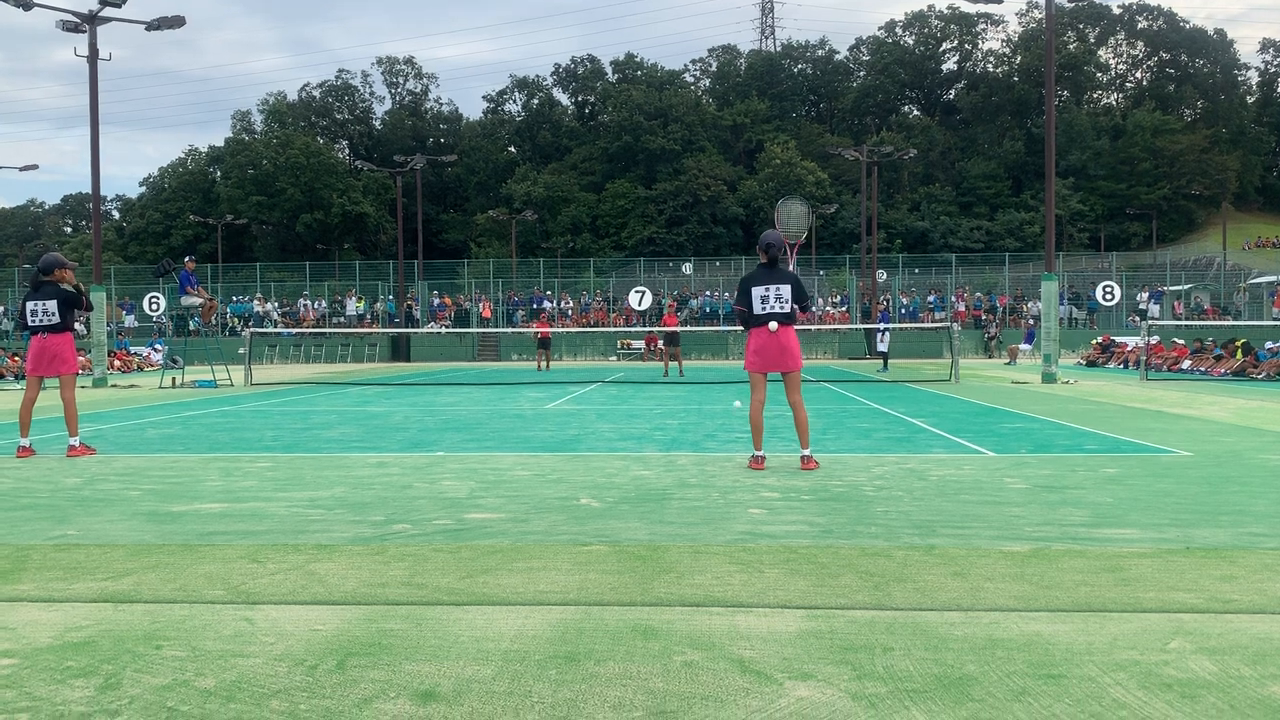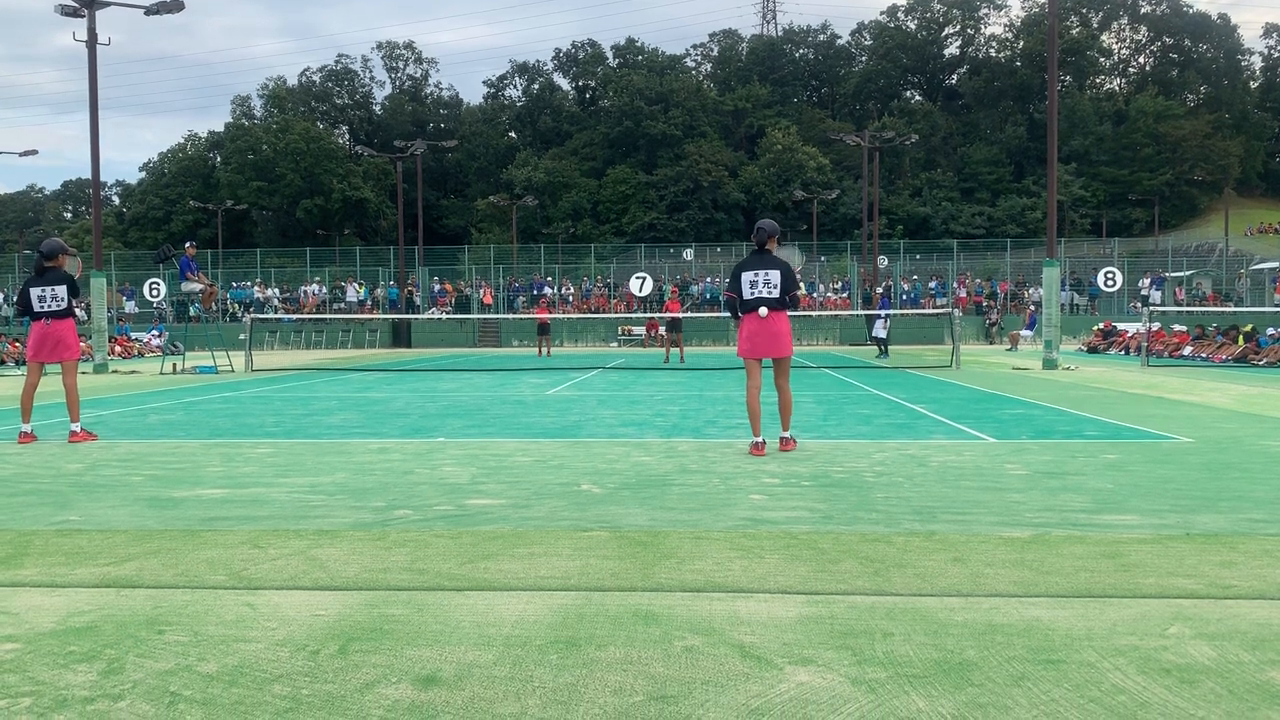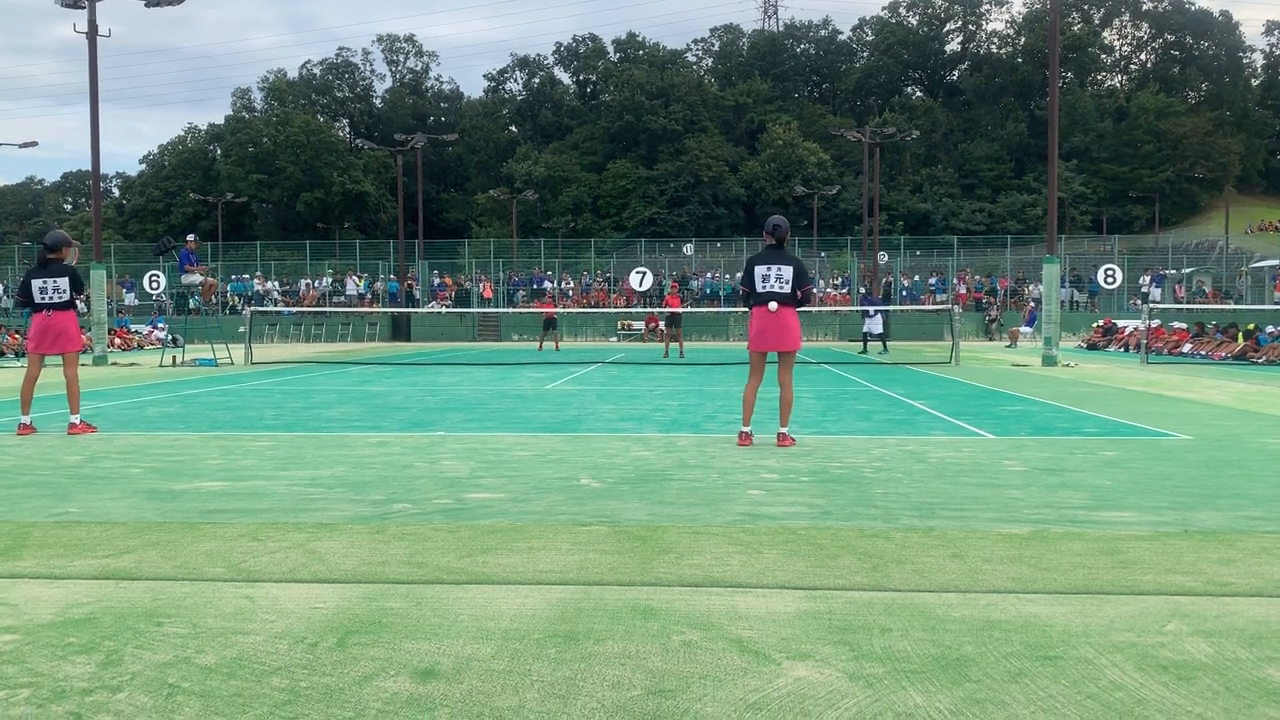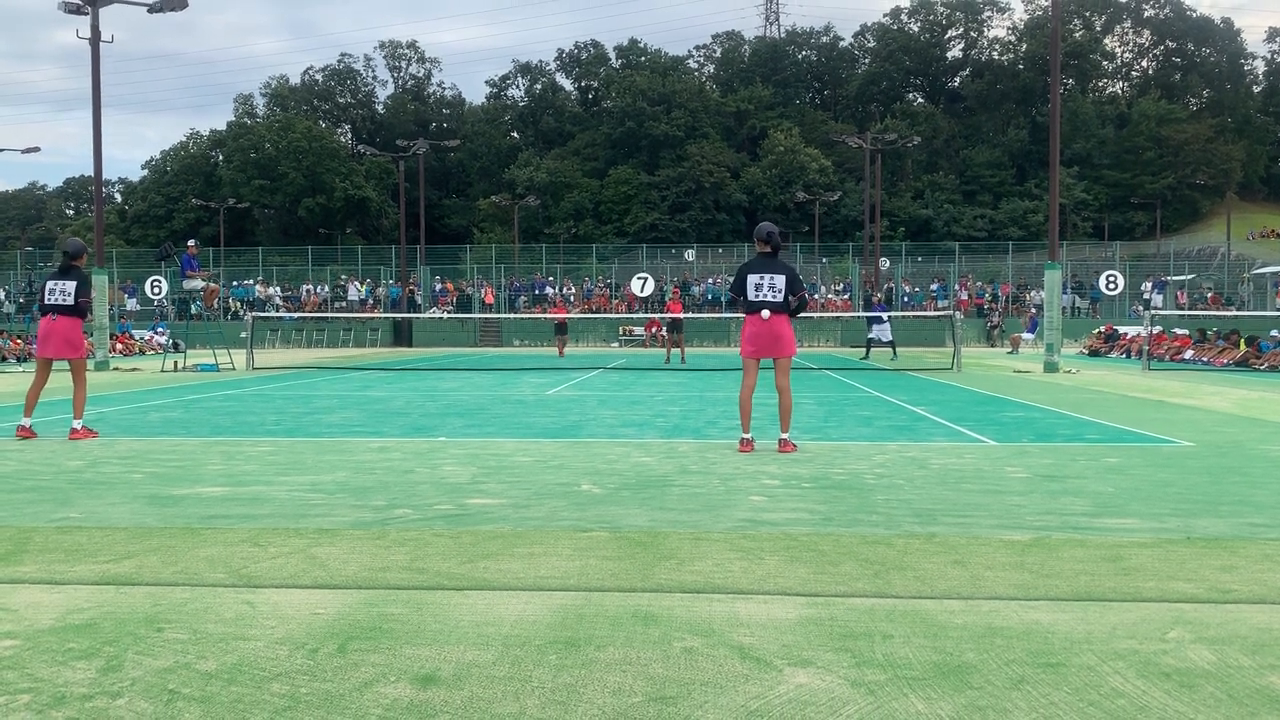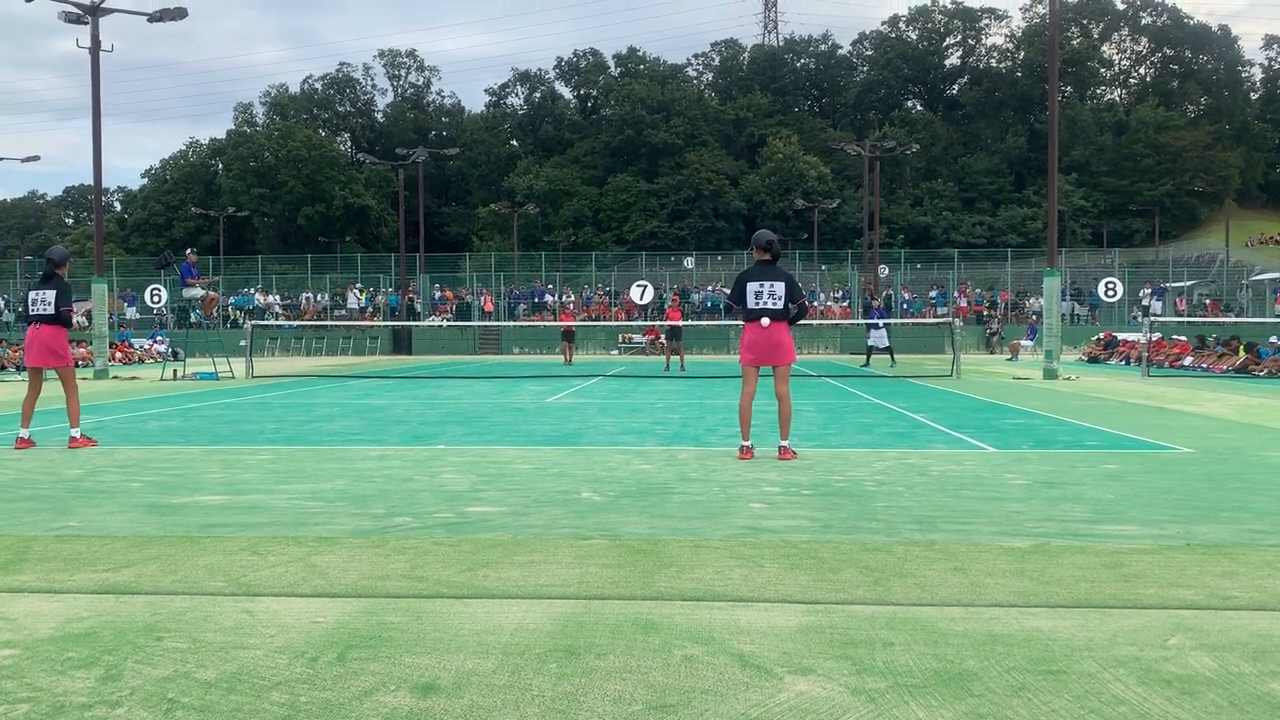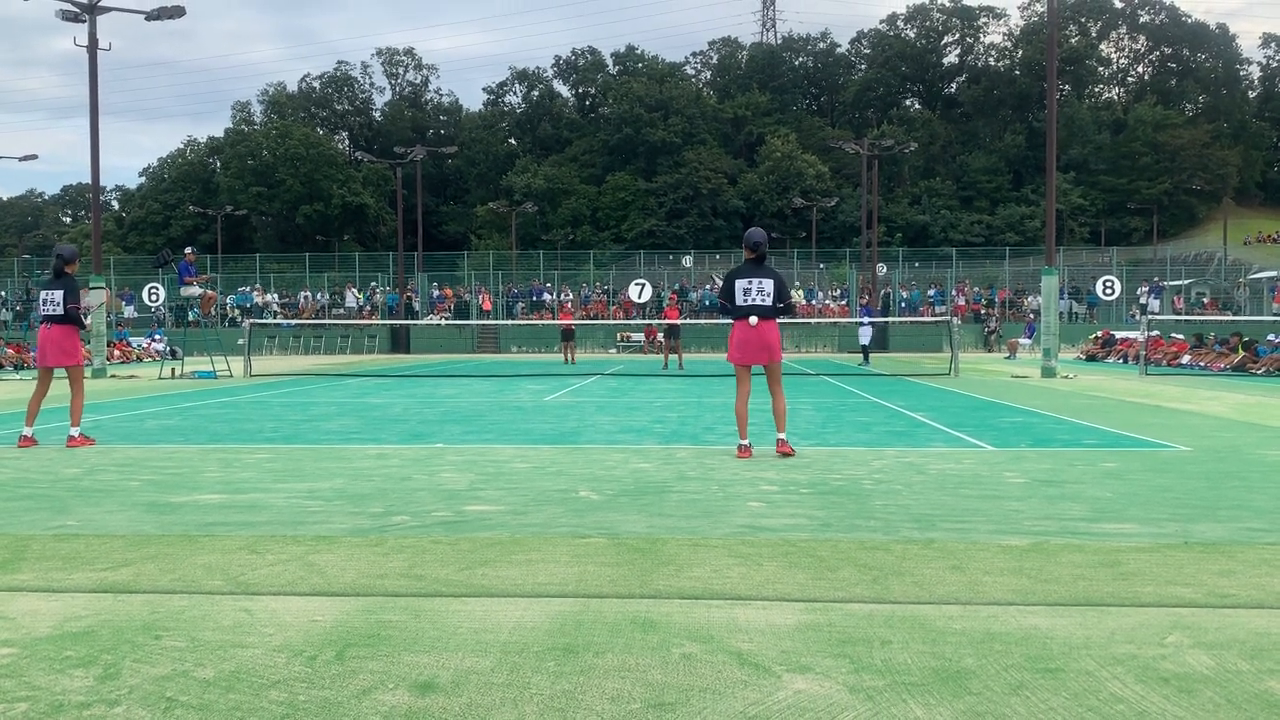
dt=0.7s
person 1, frame 1
left shoulder: (748, 280)
right shoulder: (790, 278)
left elbow: (742, 317)
right elbow: (805, 307)
left hip: (759, 340)
right hip: (786, 338)
left knee: (757, 400)
right knee: (796, 400)
left ankle: (758, 456)
right ankle: (806, 455)
person 1, frame 2
left shoulder: (741, 267)
right shoulder: (782, 266)
left elbow: (731, 302)
right elbow: (794, 301)
left wrist: (737, 318)
left hip: (751, 325)
right hip: (778, 324)
left knee: (754, 385)
right knee: (783, 385)
left ankle: (758, 441)
right ankle: (785, 437)
person 1, frame 3
left shoulder: (754, 261)
right shoulder: (795, 263)
left elbow: (745, 296)
right elbow: (807, 297)
left hip: (760, 319)
right hip: (787, 320)
left knee: (754, 378)
right knee: (785, 379)
left ankle: (745, 431)
right ankle: (783, 433)
person 1, frame 4
left shoulder: (746, 268)
right shoulder: (787, 270)
left elbow: (734, 300)
right elbow: (803, 302)
left hip: (753, 327)
right hip: (780, 327)
left knee: (748, 384)
right knee: (783, 385)
left ankle: (746, 438)
right ankle: (784, 439)
person 1, frame 5
left shoulder: (745, 276)
right shoulder: (786, 277)
left elbow: (731, 307)
right elbow: (803, 308)
right wrist: (788, 322)
left hip: (753, 335)
right hip: (780, 335)
left knee: (748, 391)
right knee: (783, 392)
left ankle: (745, 445)
right ankle: (784, 446)
person 1, frame 6
left shoulder: (734, 275)
right shoulder: (774, 275)
left elbow: (724, 309)
right elbow: (789, 309)
left hip: (742, 334)
right hip: (768, 333)
left knee: (743, 391)
right knee: (776, 390)
left ankle: (744, 444)
right ankle: (782, 440)
person 2, frame 1
left shoulder: (30, 295)
right shoulder: (62, 293)
left elbow: (24, 324)
right elbow: (88, 307)
right wrist: (74, 285)
left hip: (37, 343)
right hip: (61, 342)
left knee: (30, 395)
right knee: (68, 395)
left ankle: (23, 445)
right ankle: (74, 444)
person 2, frame 2
left shoulder: (30, 282)
right shoulder: (65, 278)
left elbow: (21, 311)
right elbow: (76, 294)
left hip: (39, 330)
right hip: (63, 328)
left knee: (31, 381)
right knee: (70, 381)
left ankle: (25, 430)
right ankle: (75, 430)
person 2, frame 3
left shoulder: (32, 273)
right shoulder: (68, 270)
left elbow: (22, 301)
right elbow: (80, 291)
left hip: (40, 321)
right hip: (65, 320)
left knee: (31, 373)
right knee: (71, 373)
left ankle: (24, 422)
right ankle: (75, 422)
person 2, frame 4
left shoulder: (51, 277)
right shoulder: (81, 277)
left elbow: (41, 305)
right elbow: (82, 307)
left wrist: (55, 311)
right wrist: (85, 316)
left hip: (47, 325)
right hip: (70, 327)
left knee: (39, 380)
right knee: (80, 381)
left ankle: (24, 424)
right ankle: (77, 427)
person 2, frame 5
left shoulder: (34, 286)
right shoulder: (62, 285)
left elbow: (29, 316)
right elbow: (64, 316)
right wrist: (71, 324)
left hip: (33, 335)
right hip: (54, 336)
left knee: (33, 390)
right knee: (71, 389)
left ankle: (23, 436)
right ankle: (75, 436)
person 2, frame 6
left shoulder: (46, 284)
right shoulder: (70, 283)
left elbow: (44, 311)
right elbow: (72, 312)
right wrist: (83, 325)
left hip: (45, 333)
right hip: (65, 335)
left knee: (41, 388)
right knee: (77, 388)
left ankle: (26, 434)
right ankle: (74, 435)
